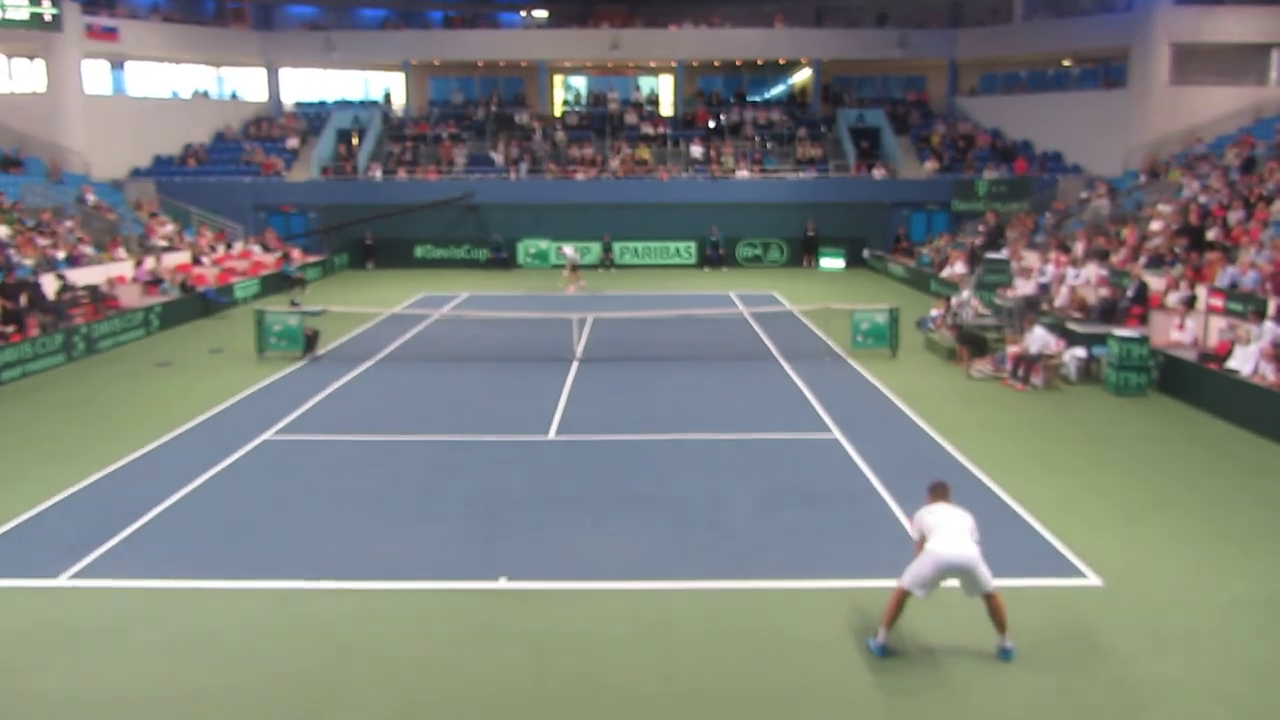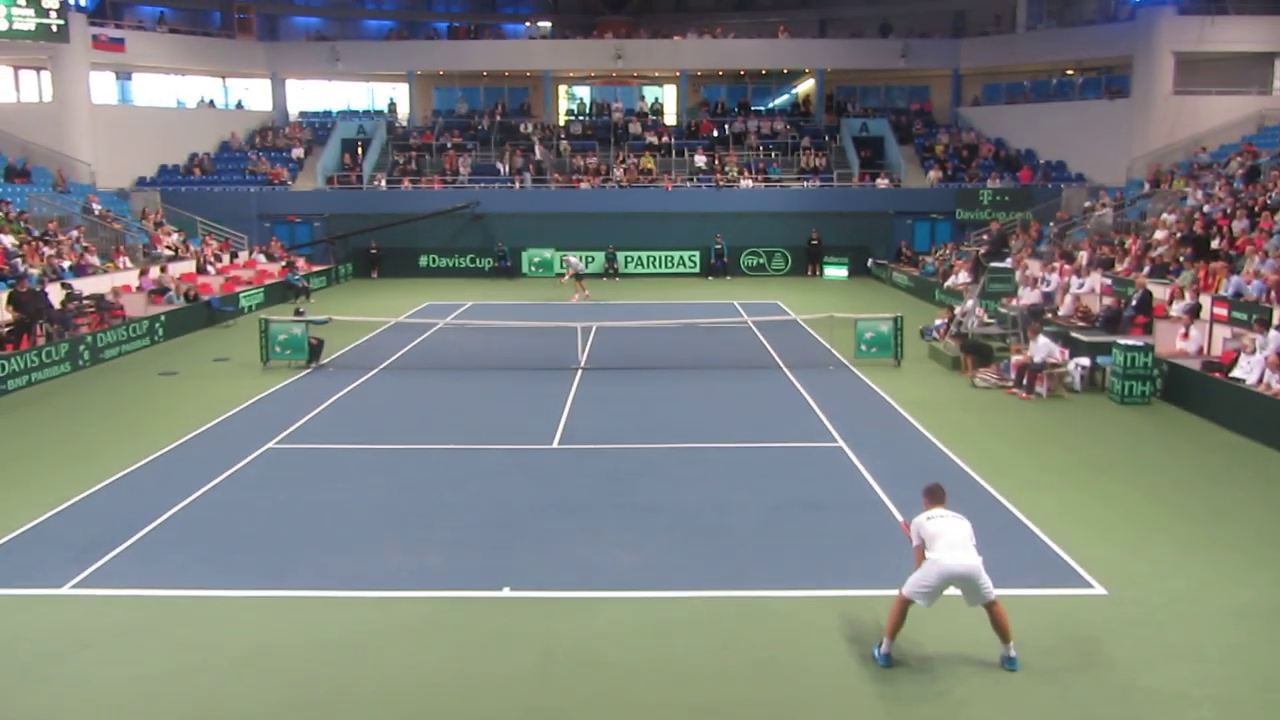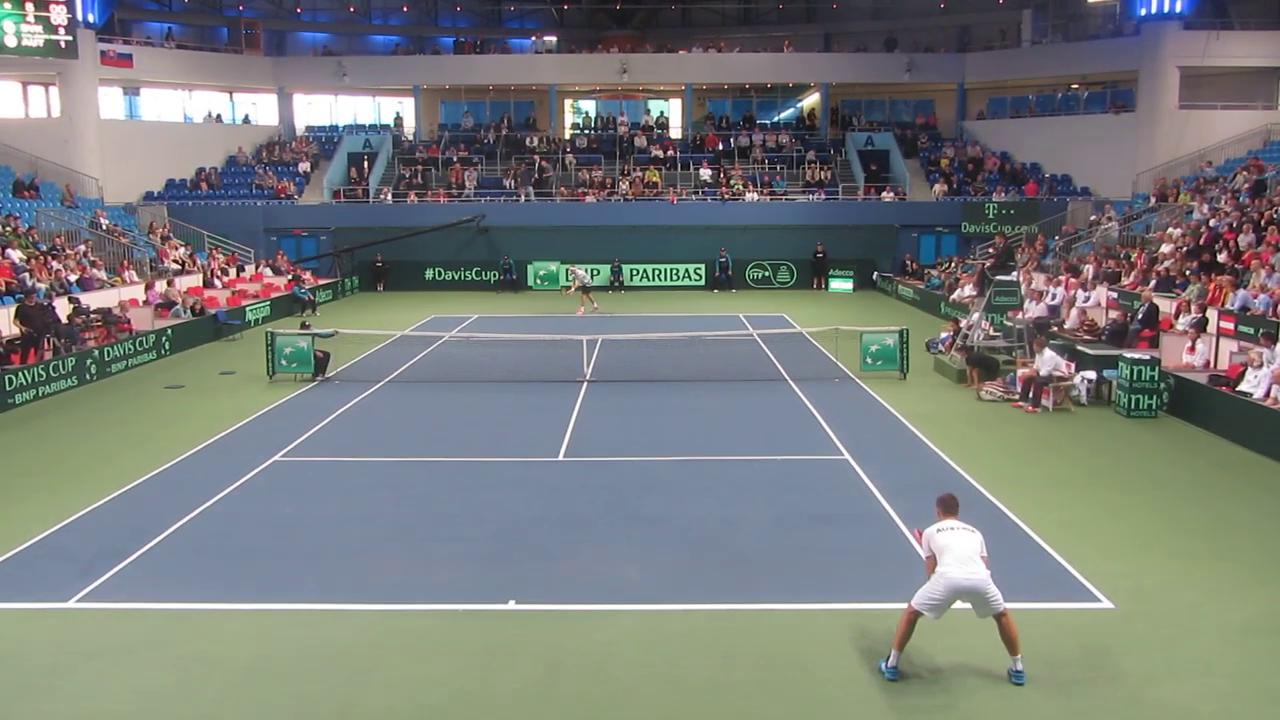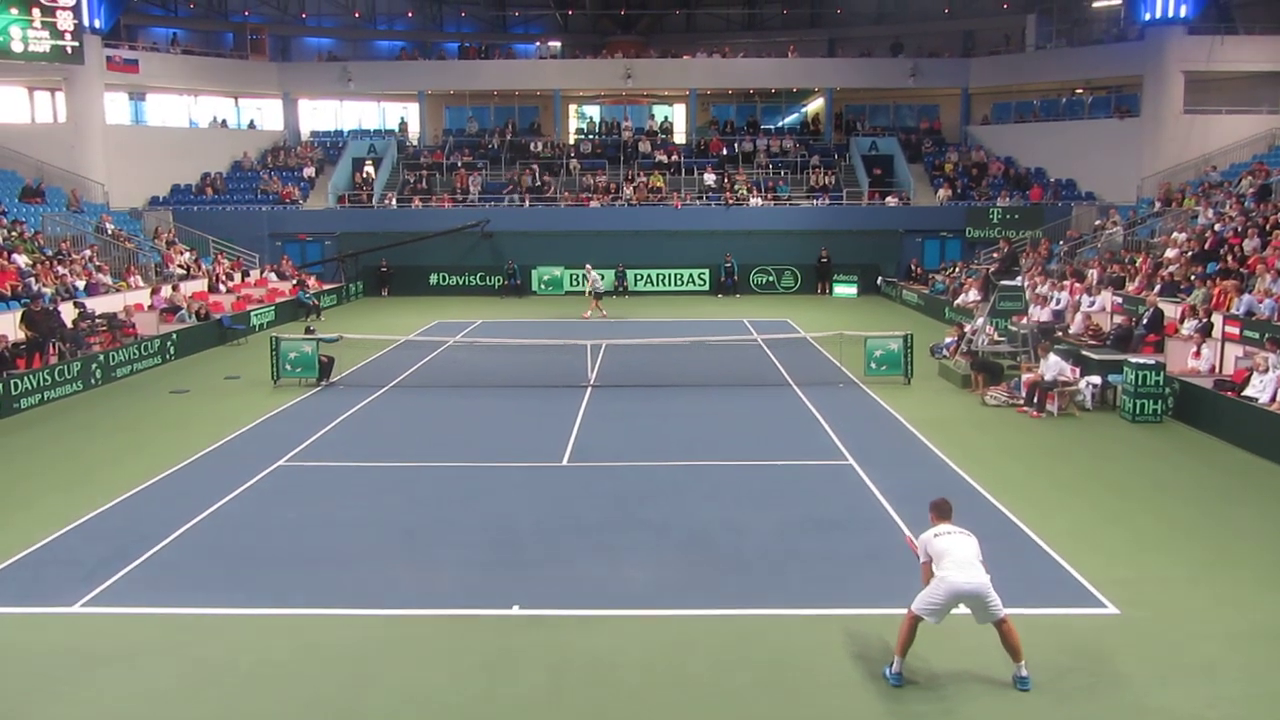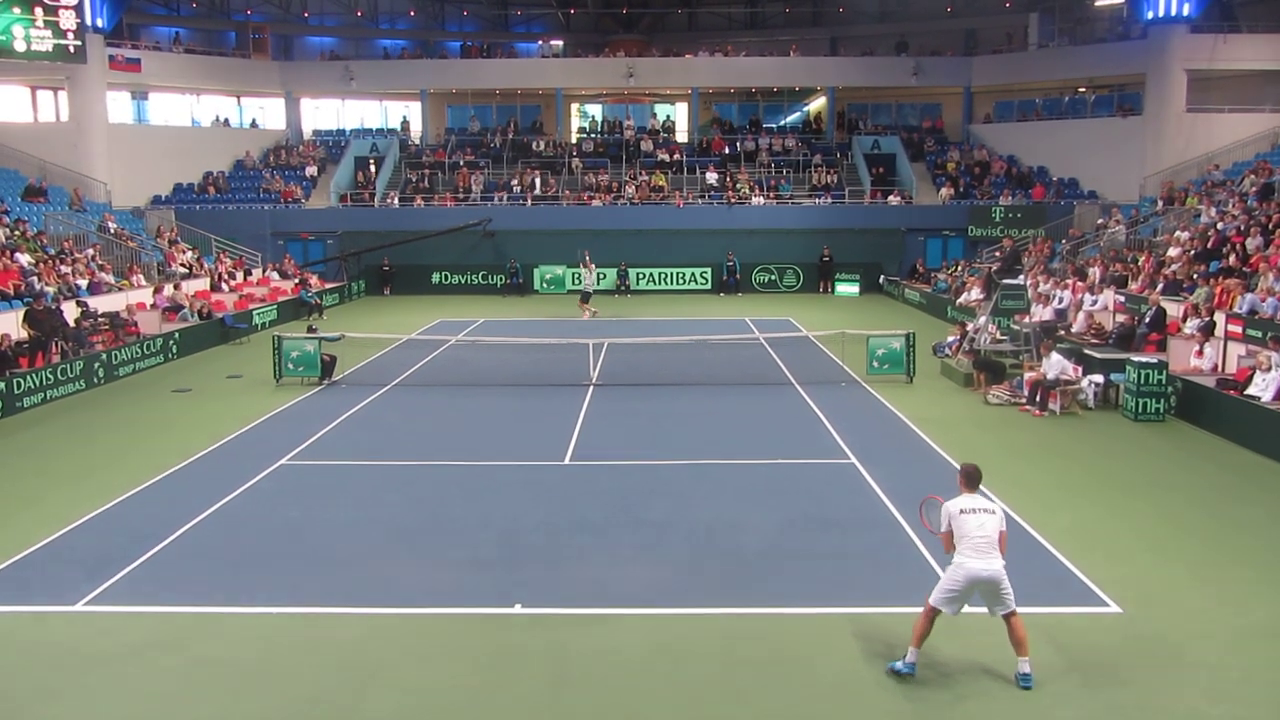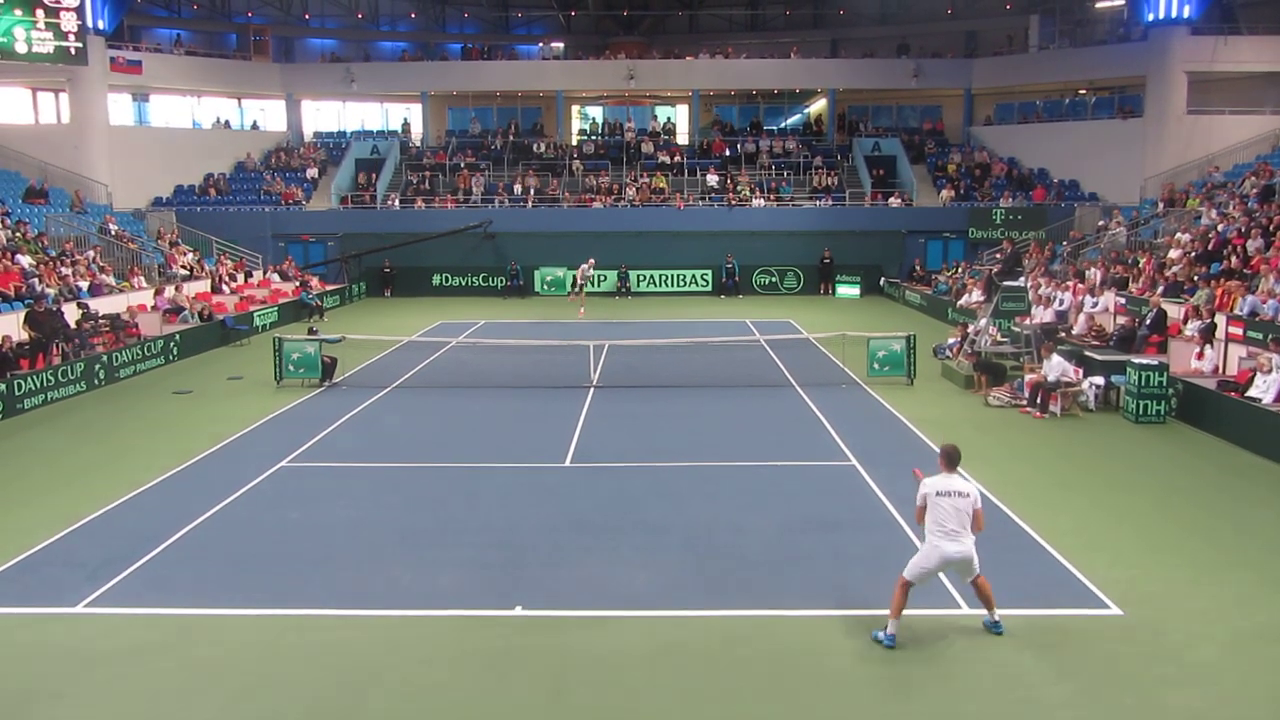
dt=0.7s
person 1, frame 1
left shoulder: (922, 514)
right shoulder: (966, 515)
left elbow: (920, 552)
left wrist: (936, 573)
right wrist: (950, 574)
left hip: (937, 554)
right hip: (968, 555)
left knee: (901, 592)
right knee: (990, 595)
left ankle: (880, 642)
right ankle: (1005, 645)
person 1, frame 2
left shoulder: (919, 520)
right shoulder: (962, 519)
left elbow: (920, 563)
left hip: (940, 564)
right hip: (971, 564)
left knee: (902, 600)
right knee: (992, 604)
left ankle: (884, 652)
right ankle: (1009, 655)
person 1, frame 3
left shoulder: (930, 531)
right shoulder: (975, 532)
left elbow: (931, 574)
left hip: (948, 578)
right hip: (979, 578)
left knee: (911, 612)
right knee: (1002, 615)
left ankle: (892, 665)
right ankle: (1017, 668)
person 1, frame 4
left shoulder: (926, 537)
right shoulder: (969, 536)
left elbow: (928, 580)
left hip: (948, 582)
right hip: (979, 582)
left knee: (912, 617)
right knee: (1002, 622)
left ankle: (895, 671)
right ankle: (1022, 674)
person 1, frame 5
left shoulder: (950, 506)
right shoulder: (996, 508)
left elbow: (947, 547)
right elbow: (1002, 550)
left hip: (964, 569)
right hip: (994, 569)
left knee: (930, 610)
right knee: (1011, 616)
left ankle: (909, 662)
right ankle: (1024, 671)
person 1, frame 6
left shoulder: (927, 484)
right shoulder: (971, 489)
left elbow: (919, 519)
right elbow: (979, 527)
left hip: (936, 549)
right hip: (964, 548)
left knee: (903, 583)
right knee: (976, 578)
left ankle: (890, 633)
right ankle: (994, 621)
